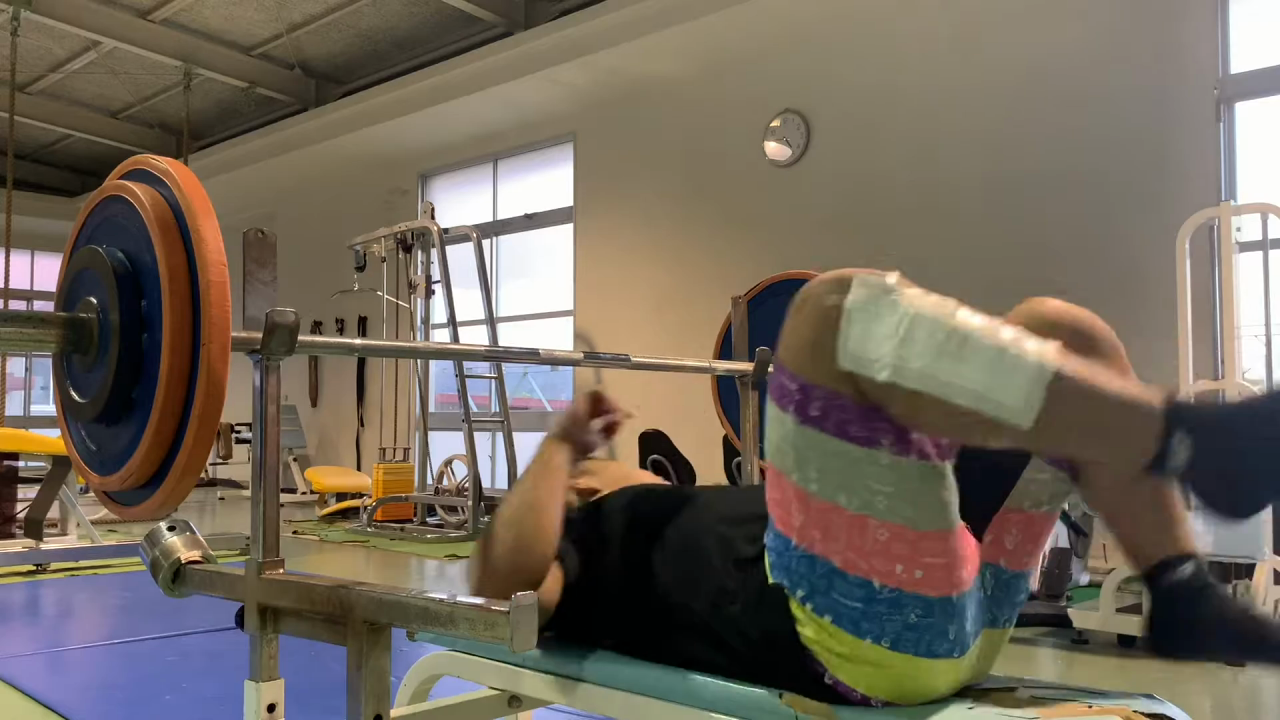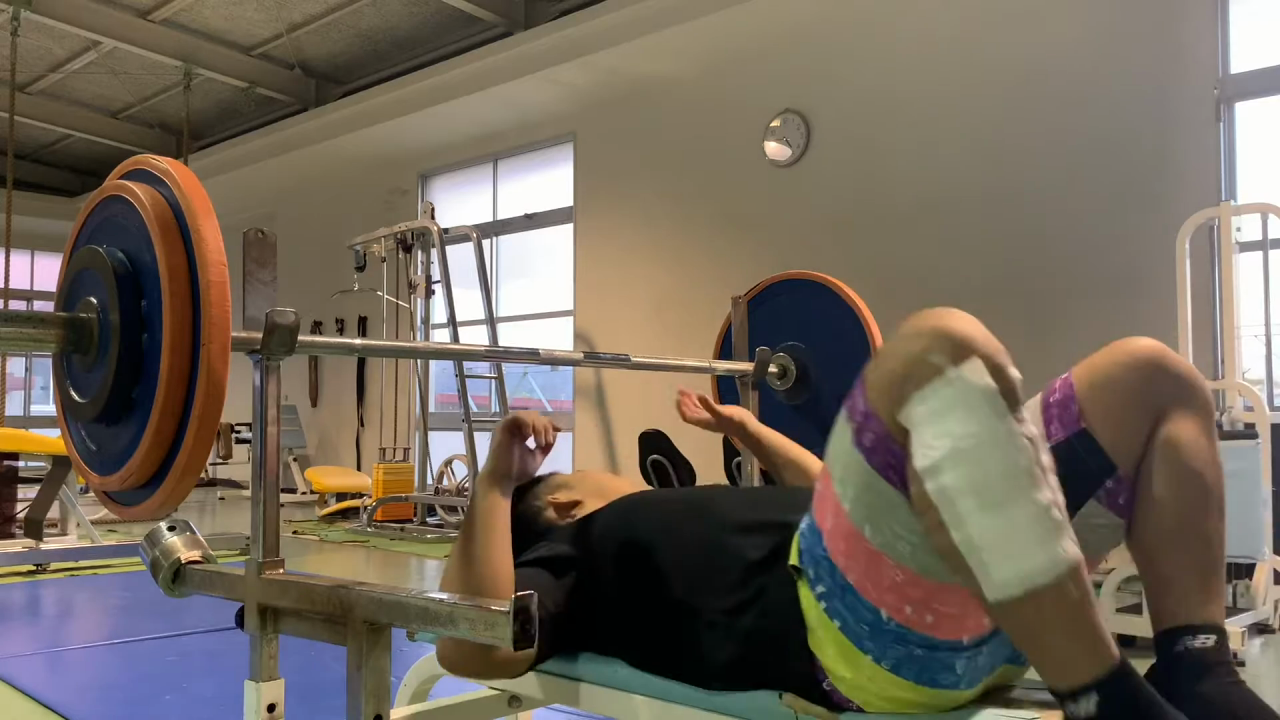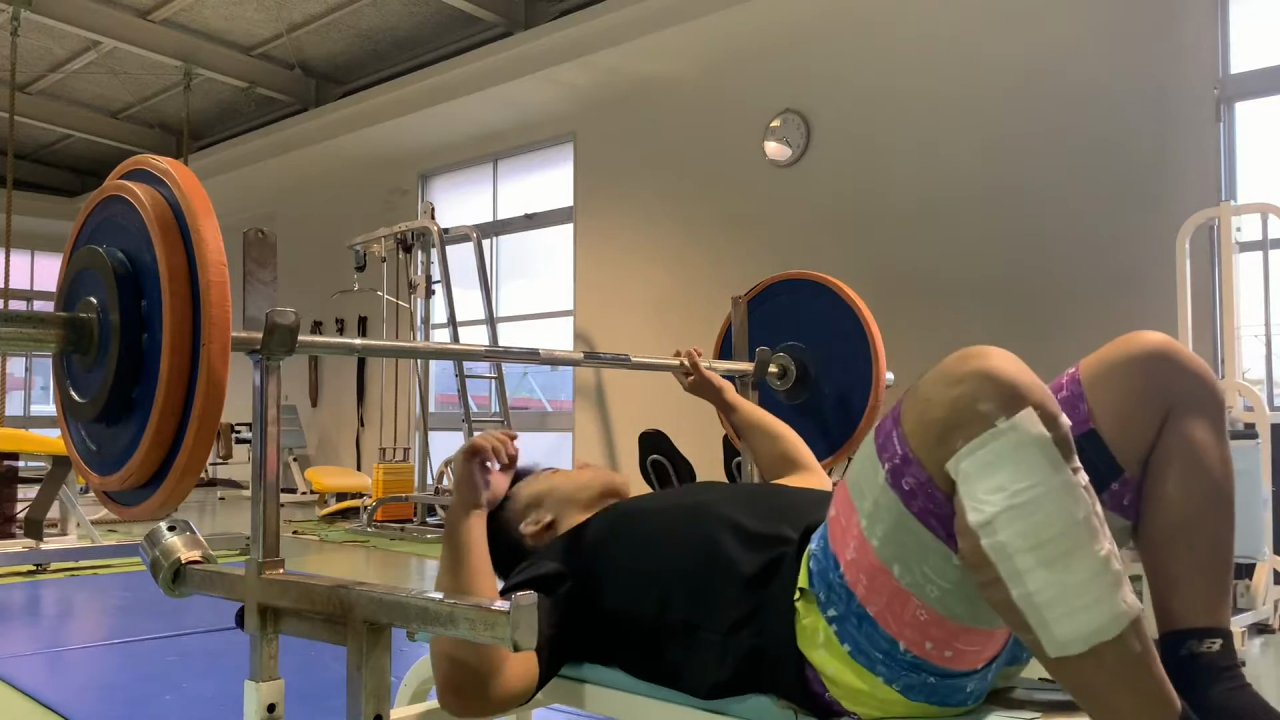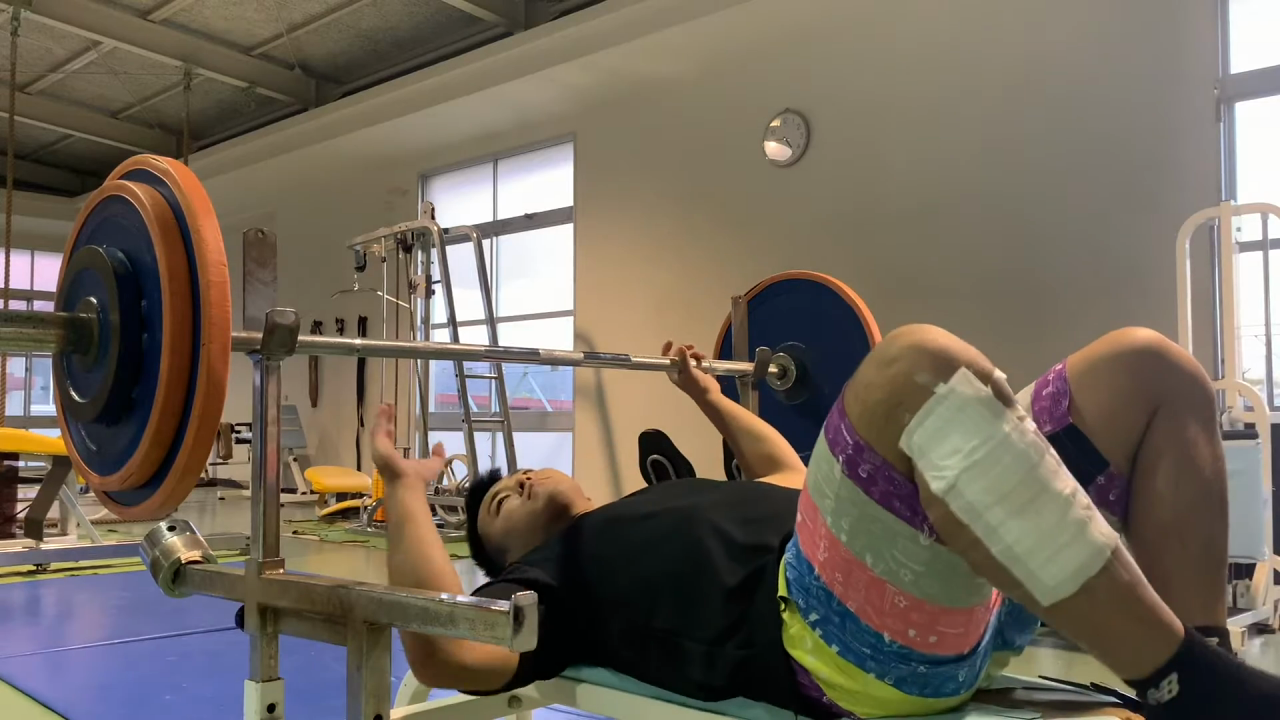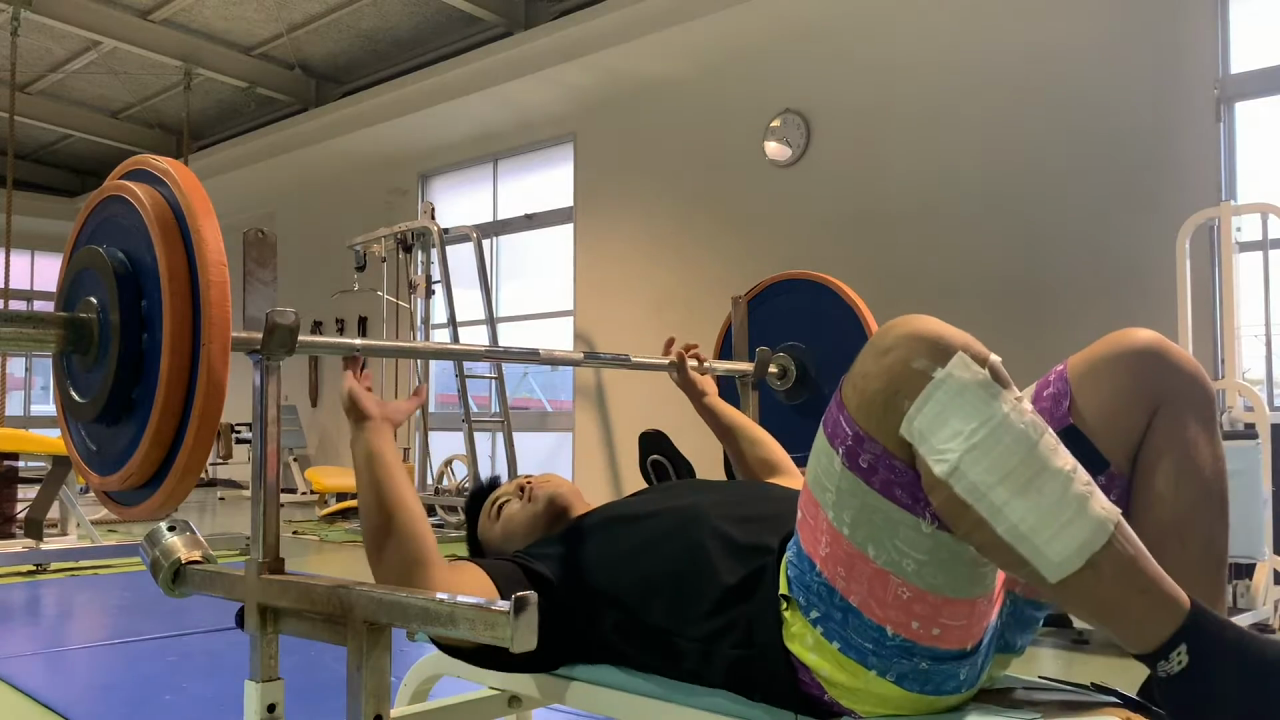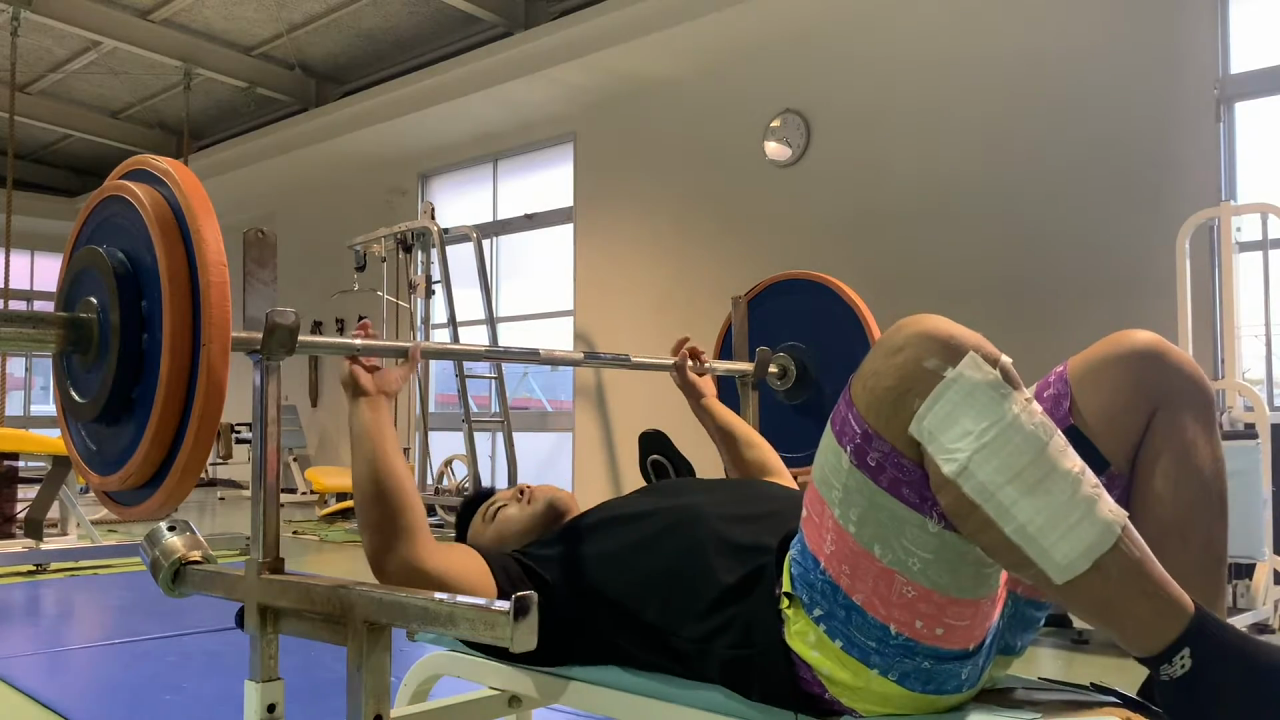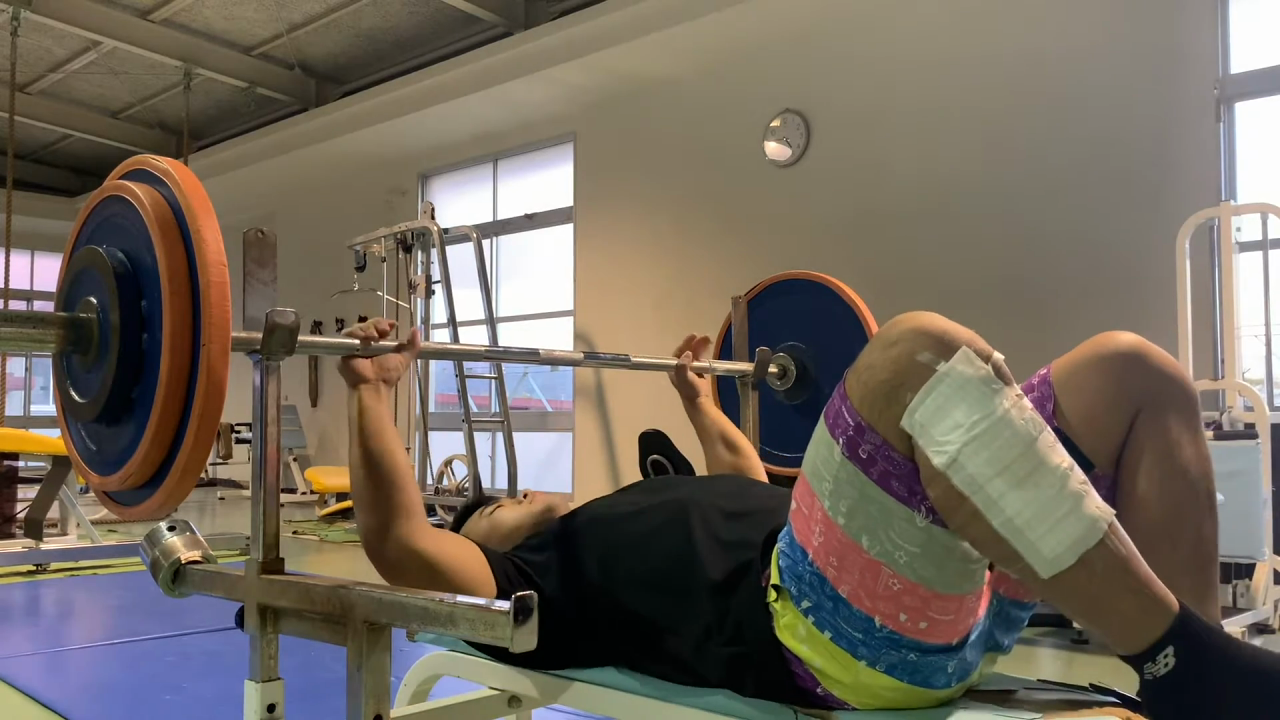
dt=0.3s
person 1, frame 1
left shoulder: (671, 516)
right shoulder: (589, 547)
right elbow: (503, 577)
right wrist: (560, 444)
left hip: (958, 603)
right hip: (863, 616)
left knee: (1055, 330)
right knee: (836, 305)
left ankle: (1183, 596)
right ankle: (1185, 444)
person 1, frame 2
left shoulder: (680, 526)
right shoulder: (574, 562)
right elbow: (468, 647)
left wrist: (741, 426)
right wrist: (493, 485)
left hip: (979, 609)
right hip: (862, 625)
left knee: (1151, 376)
right knee: (939, 344)
person 1, frame 3
left shoulder: (671, 526)
right shoulder: (561, 573)
left elbow: (802, 473)
left wrist: (725, 398)
right wrist: (467, 512)
left hip: (985, 595)
right hip: (859, 635)
left knee: (1159, 372)
right knee: (983, 391)
person 1, frame 4
left shoulder: (665, 518)
right shoulder: (549, 582)
left elbow: (791, 477)
left wrist: (713, 401)
right wrist: (402, 488)
left hip: (966, 596)
right hip: (850, 632)
left knee: (1147, 369)
right knee: (921, 366)
person 1, frame 5
left shoulder: (663, 522)
right shoulder: (547, 580)
left elbow: (783, 481)
right elbow: (417, 588)
left wrist: (709, 403)
right wrist: (373, 433)
left hip: (965, 592)
right hip: (845, 629)
left knee: (1148, 370)
right knee: (917, 354)
person 1, frame 6
left shoulder: (642, 526)
right shoulder: (538, 583)
left elbow: (772, 485)
right elbow: (403, 558)
left wrist: (706, 405)
right wrist: (371, 407)
left hip: (966, 596)
right hip: (844, 626)
left knee: (1147, 370)
right knee: (930, 356)
person 1, frame 7
left shoulder: (631, 534)
right shoulder: (530, 585)
left elbow: (745, 487)
right elbow: (398, 542)
left wrist: (697, 399)
right wrist: (370, 391)
left hip: (955, 591)
right hip: (827, 620)
left knee: (1131, 372)
right knee: (924, 352)
